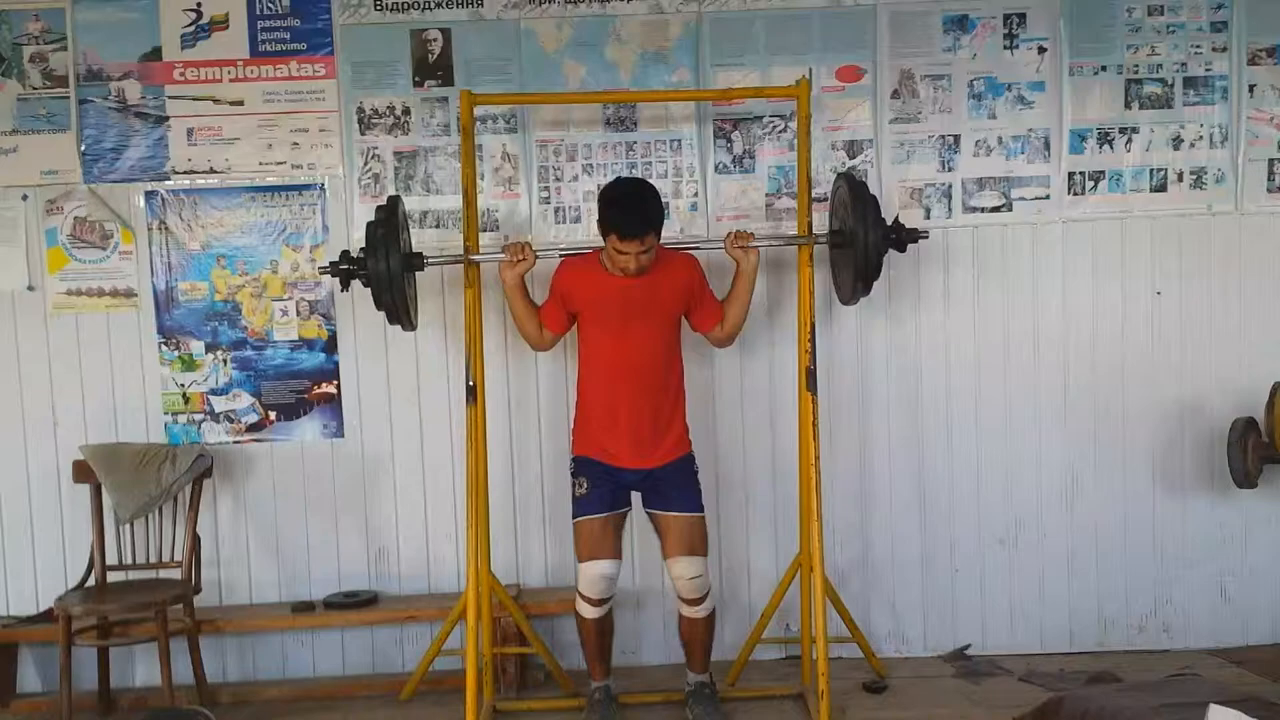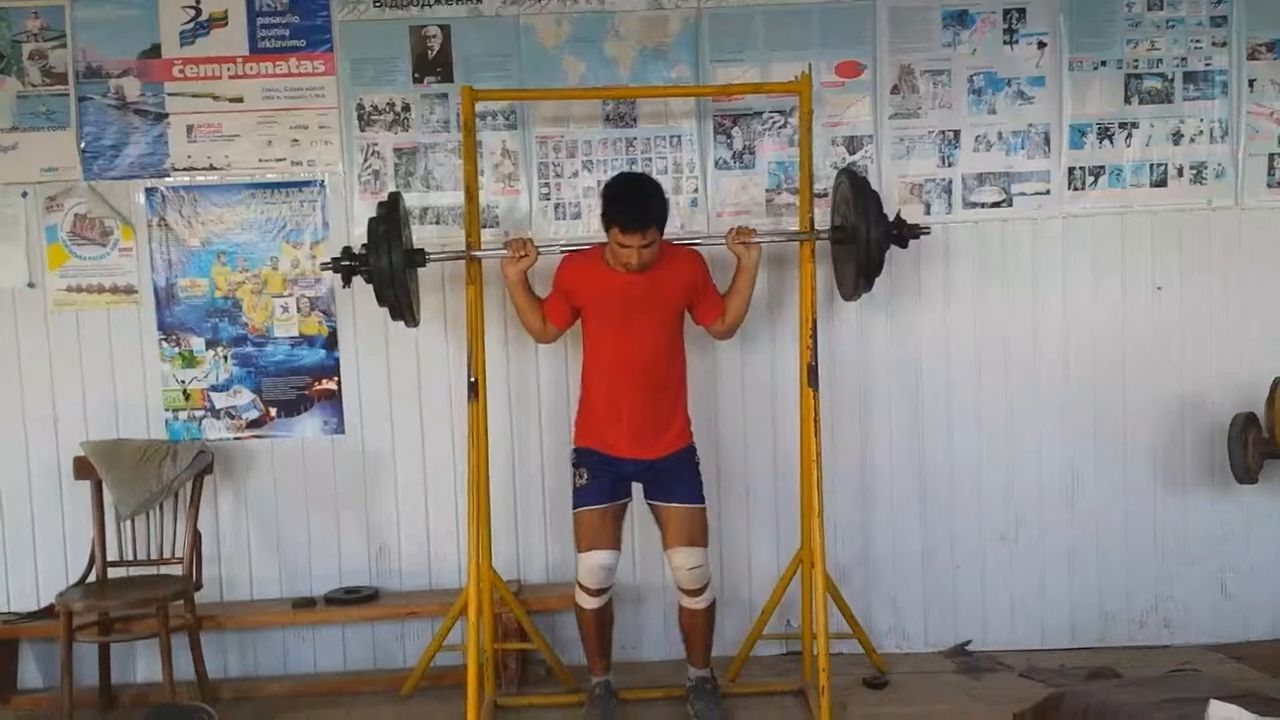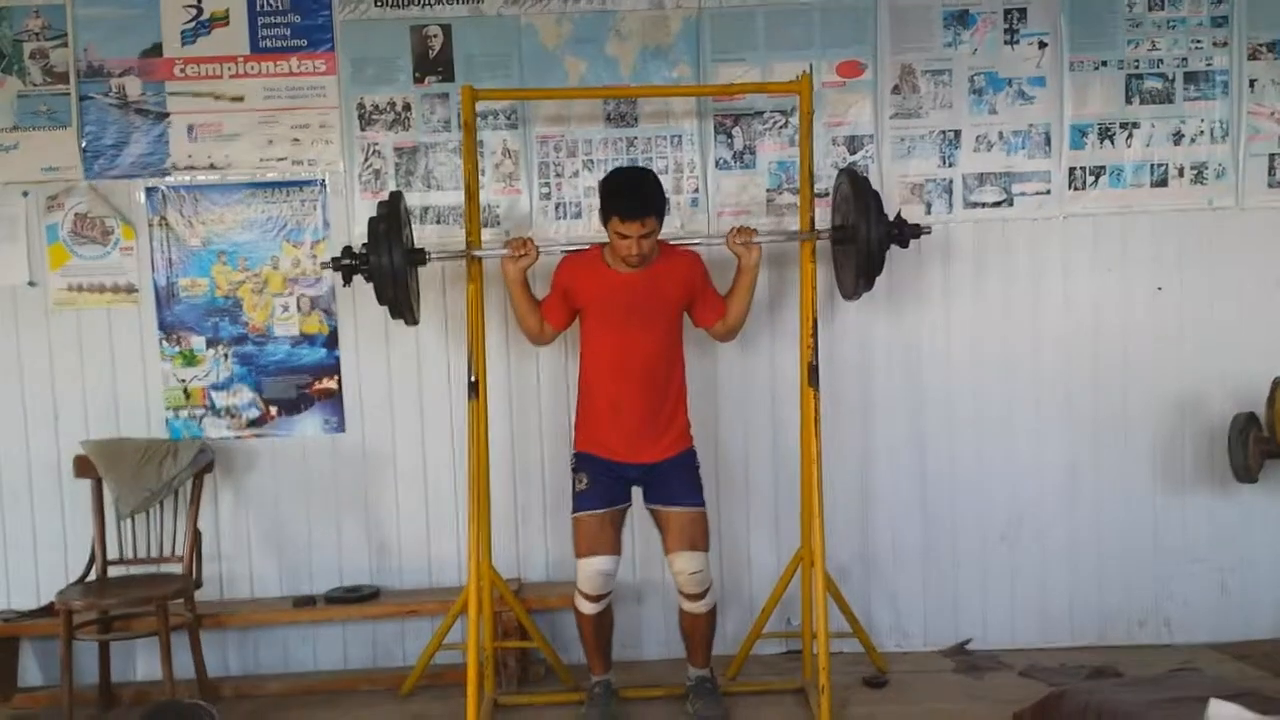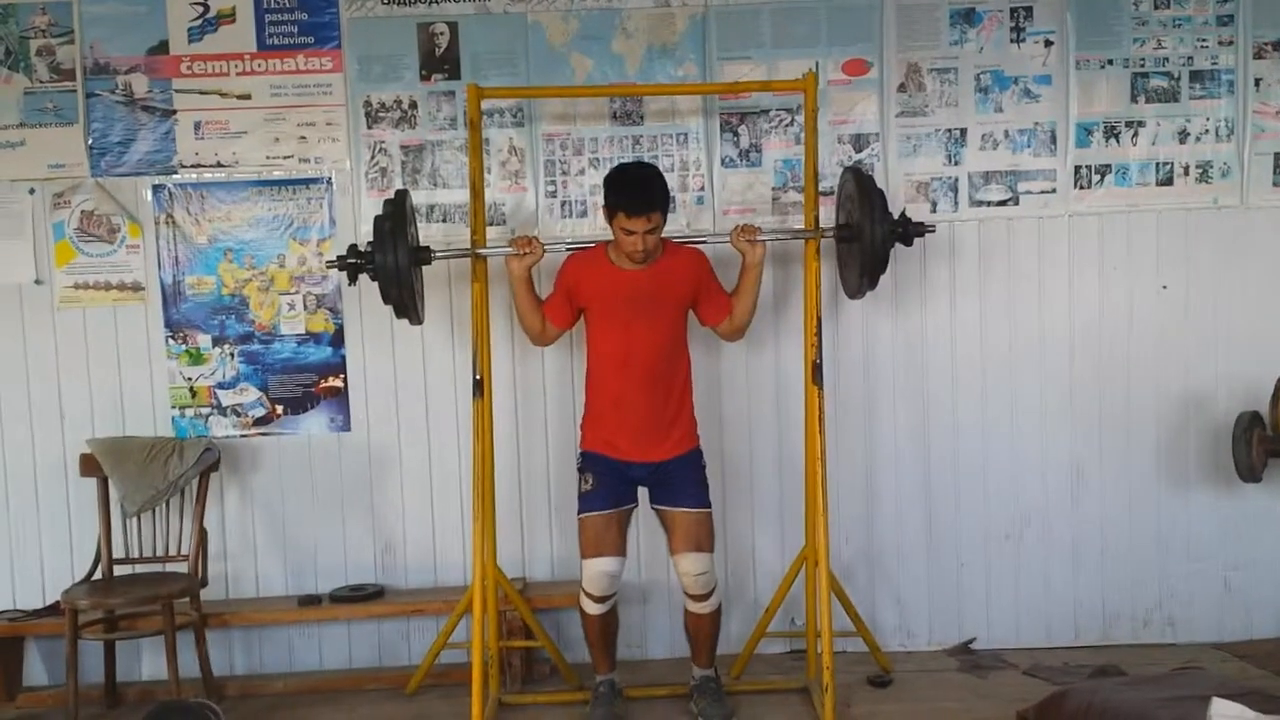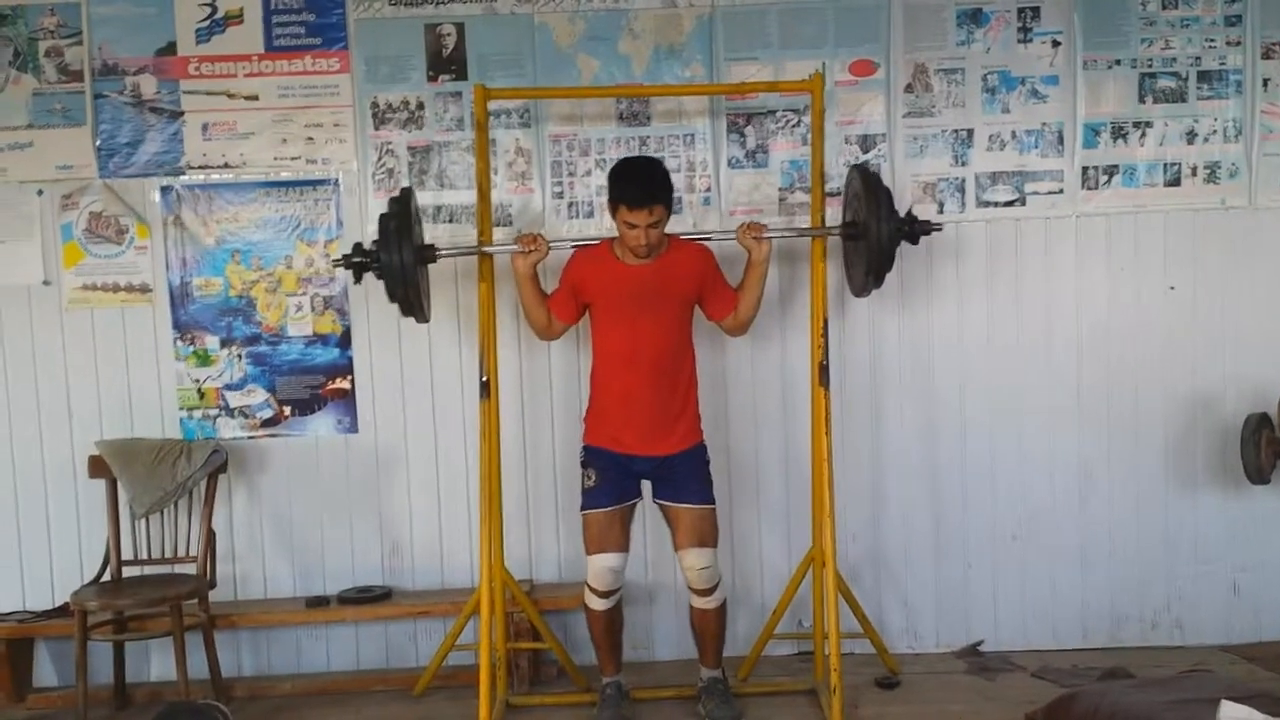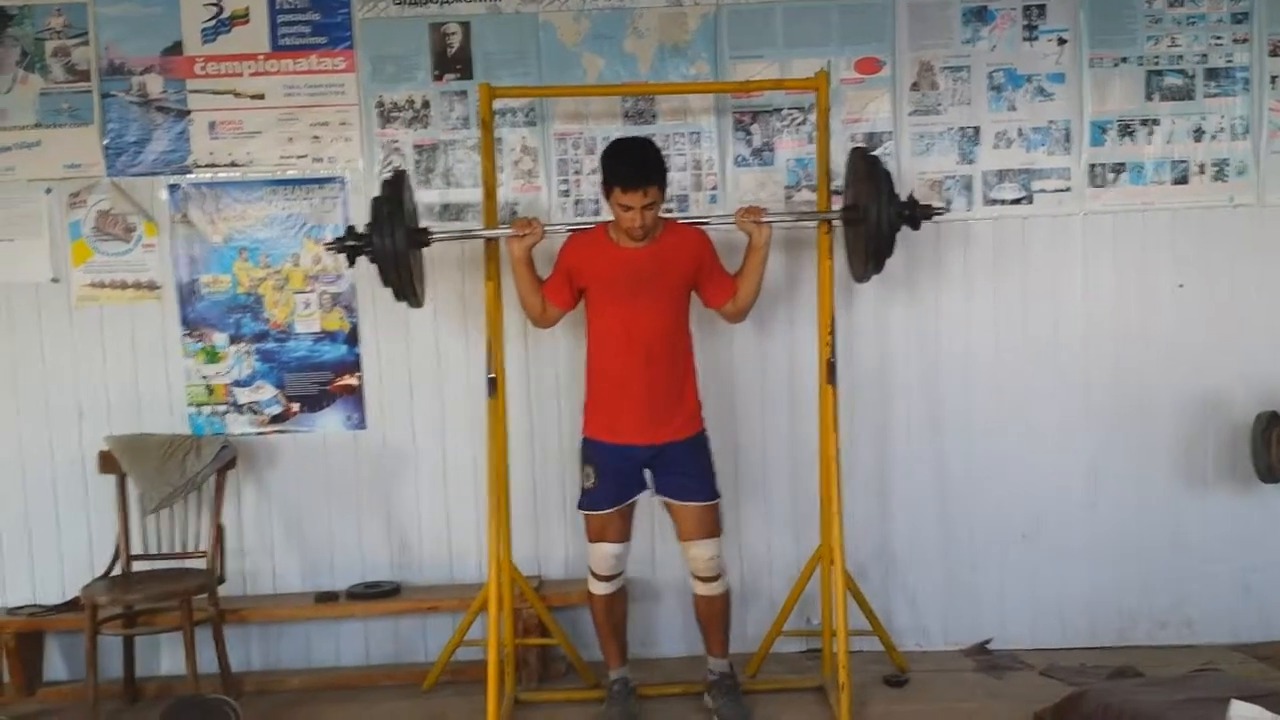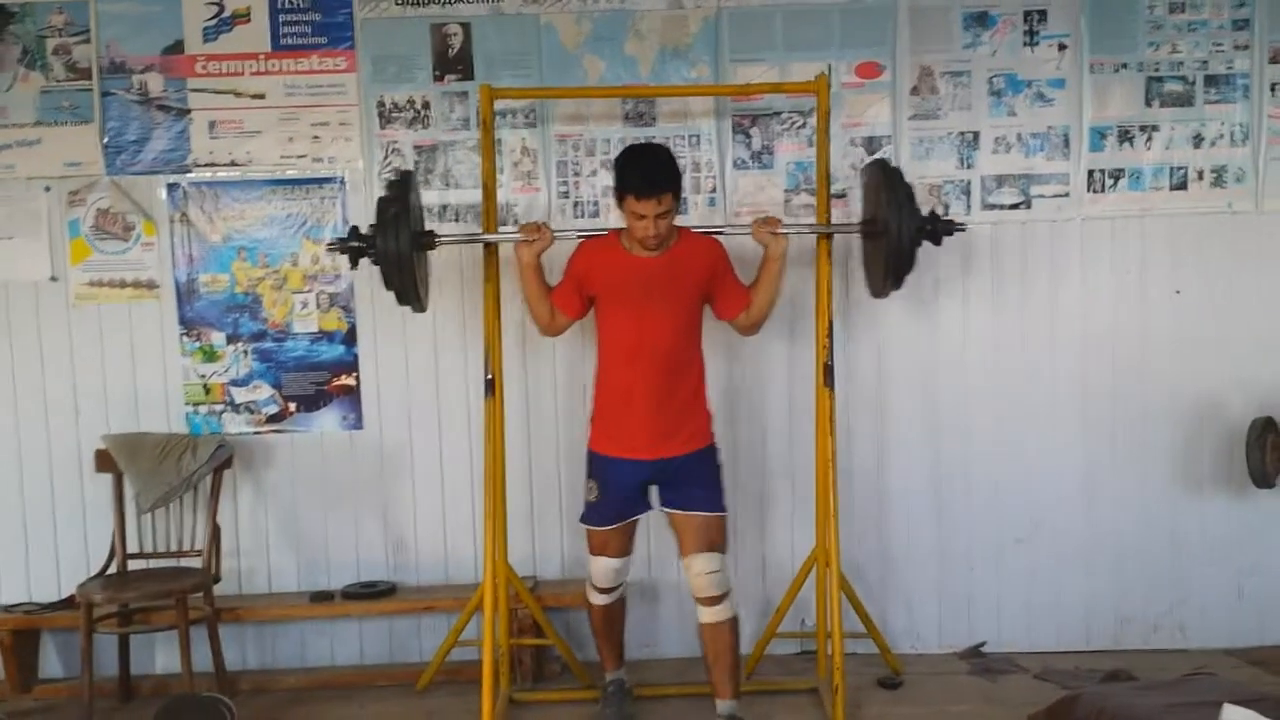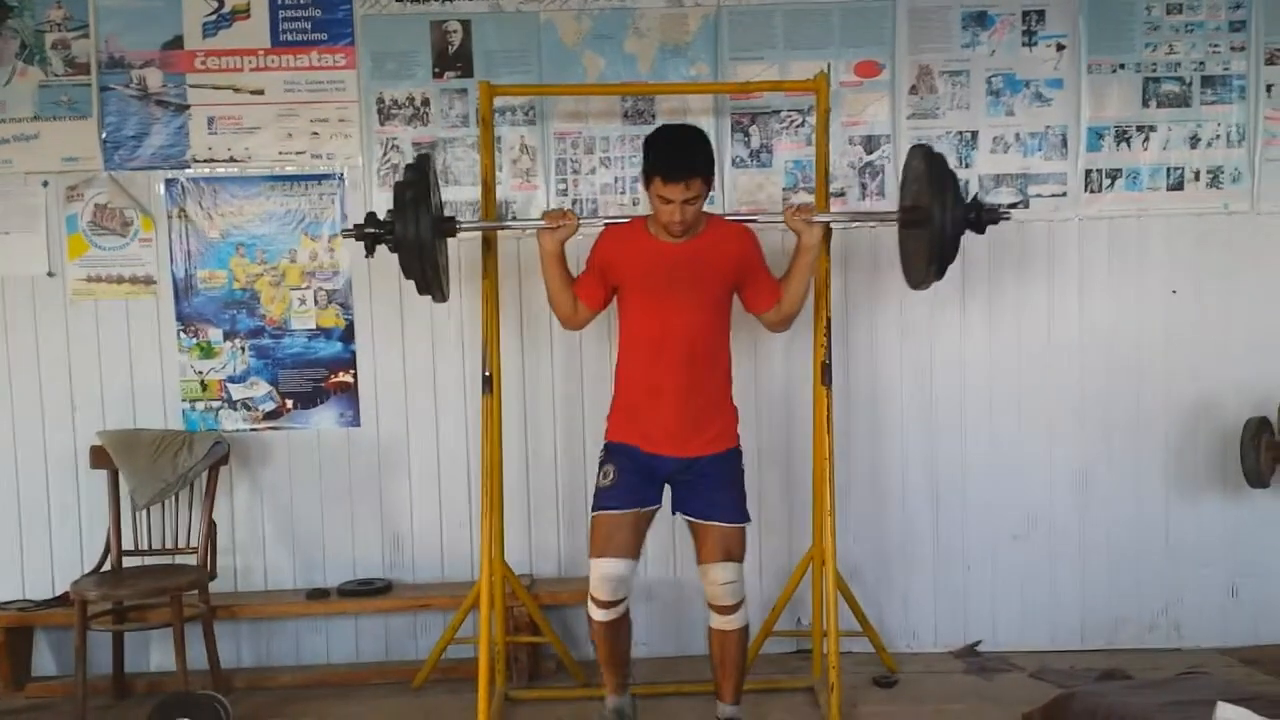
dt=0.4s
person 1, frame 1
left shoulder: (683, 270)
right shoulder: (572, 274)
left elbow: (723, 332)
right elbow: (540, 337)
left wrist: (747, 270)
right wrist: (513, 282)
left hip: (669, 454)
right hip: (598, 457)
left knee: (692, 580)
right knee: (595, 583)
person 1, frame 2
left shoulder: (687, 266)
right shoulder: (576, 270)
left elbow: (724, 325)
right elbow: (543, 329)
left wrist: (747, 265)
right wrist: (515, 277)
left hip: (671, 447)
right hip: (599, 448)
left knee: (693, 570)
right knee: (593, 573)
person 1, frame 3
left shoulder: (685, 267)
right shoulder: (574, 271)
left elbow: (725, 327)
right elbow: (539, 331)
left wrist: (747, 265)
right wrist: (515, 277)
left hip: (670, 451)
right hip: (598, 453)
left knee: (693, 574)
right knee: (592, 578)
person 1, frame 4
left shoulder: (690, 264)
right shoulder: (580, 269)
left elbow: (732, 326)
right elbow: (541, 332)
left wrist: (752, 263)
right wrist: (519, 276)
left hip: (676, 450)
right hip: (604, 452)
left knee: (699, 577)
right knee: (598, 580)
person 1, frame 5
left shoulder: (695, 260)
right shoulder: (585, 265)
left elbow: (736, 321)
right elbow: (547, 327)
left wrist: (758, 260)
right wrist: (525, 273)
left hip: (680, 445)
right hip: (607, 446)
left knee: (703, 572)
right knee: (603, 576)
person 1, frame 6
left shoulder: (691, 243)
right shoulder: (581, 249)
left elbow: (735, 307)
right elbow: (542, 313)
left wrist: (758, 243)
right wrist: (520, 256)
left hip: (681, 432)
right hip: (608, 434)
left knee: (707, 560)
right knee: (606, 564)
left ankle: (720, 672)
person 1, frame 7
left shoulder: (706, 254)
right shoulder: (591, 257)
left elbow: (748, 319)
right elbow: (550, 322)
left wrist: (774, 256)
right wrist: (529, 262)
left hip: (690, 446)
right hip: (615, 448)
left knee: (710, 584)
right knee: (605, 576)
person 1, frame 8
left shoulder: (736, 242)
right shoulder: (615, 243)
left elbow: (778, 315)
right elbow: (572, 315)
left wrist: (807, 246)
right wrist: (551, 250)
left hip: (712, 447)
right hip: (632, 442)
left knee: (725, 594)
right knee: (607, 587)
